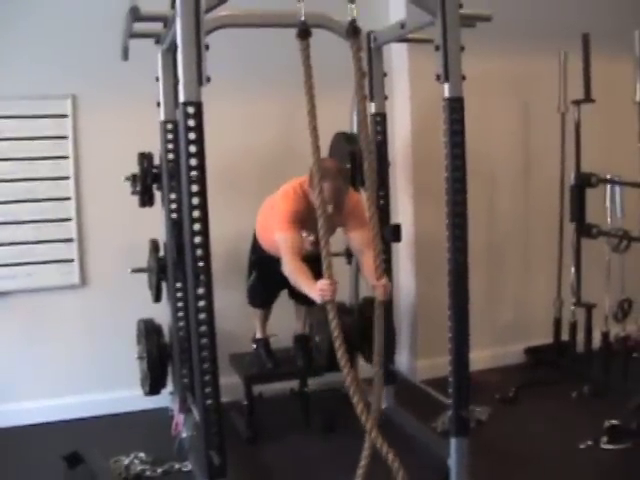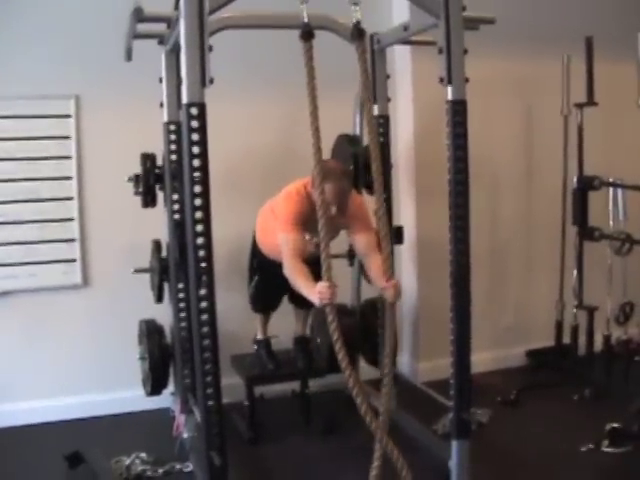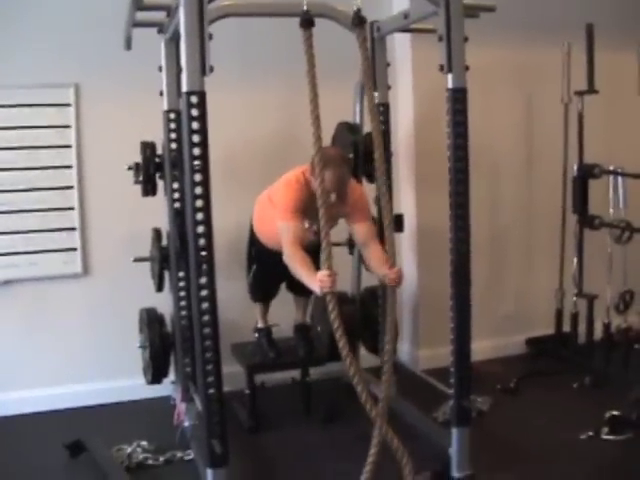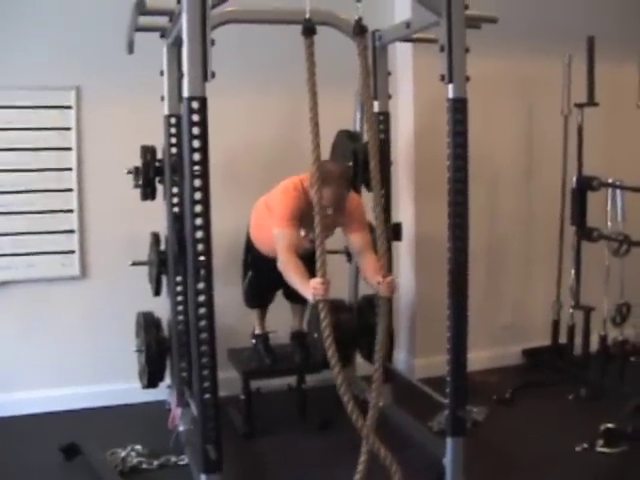
dt=0.2s
person 1, frame 1
left shoulder: (352, 202)
right shoulder: (289, 198)
left elbow: (364, 249)
right elbow: (290, 259)
left wrist: (376, 282)
right wrist: (314, 290)
left hip: (311, 244)
right hip: (270, 244)
left knee: (305, 293)
right knee: (262, 294)
left ankle: (300, 336)
right ankle: (260, 337)
person 1, frame 2
left shoulder: (355, 205)
right shoulder: (292, 200)
left elbow: (369, 252)
right elbow: (290, 261)
left wrist: (384, 284)
right wrist: (313, 292)
left hip: (310, 249)
right hip: (270, 248)
left knee: (305, 297)
right knee: (264, 298)
left ankle: (301, 338)
right ankle: (261, 339)
person 1, frame 3
left shoulder: (355, 194)
right shoulder: (291, 188)
left elbow: (368, 242)
right elbow: (290, 248)
left wrist: (385, 272)
right wrist: (314, 281)
left hip: (309, 236)
right hip: (268, 236)
left knee: (304, 283)
right knee: (263, 287)
left ankle: (301, 325)
right ankle: (262, 327)
person 1, frame 4
left shoulder: (352, 204)
right shoulder: (289, 195)
left elbow: (363, 251)
right elbow: (285, 255)
left wrist: (378, 280)
right wrist: (307, 289)
left hip: (305, 245)
right hip: (265, 243)
left knee: (300, 290)
right knee: (259, 293)
left ankle: (298, 332)
right ankle: (259, 333)
